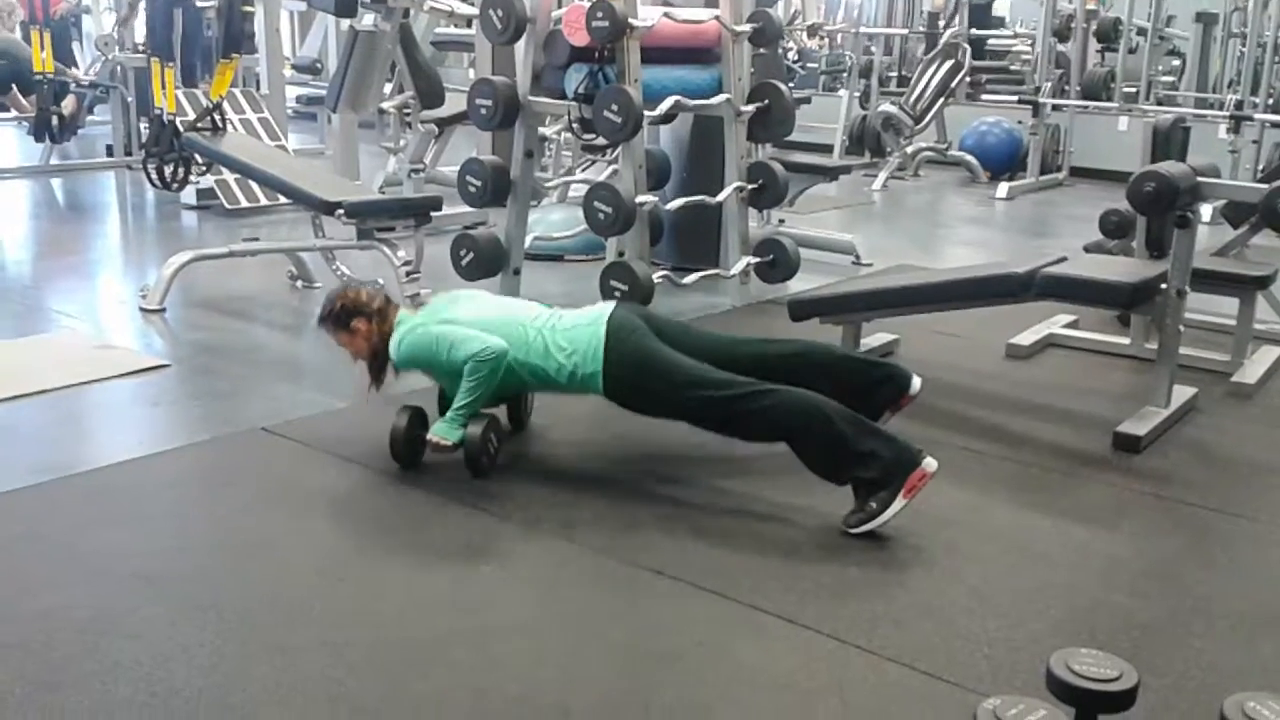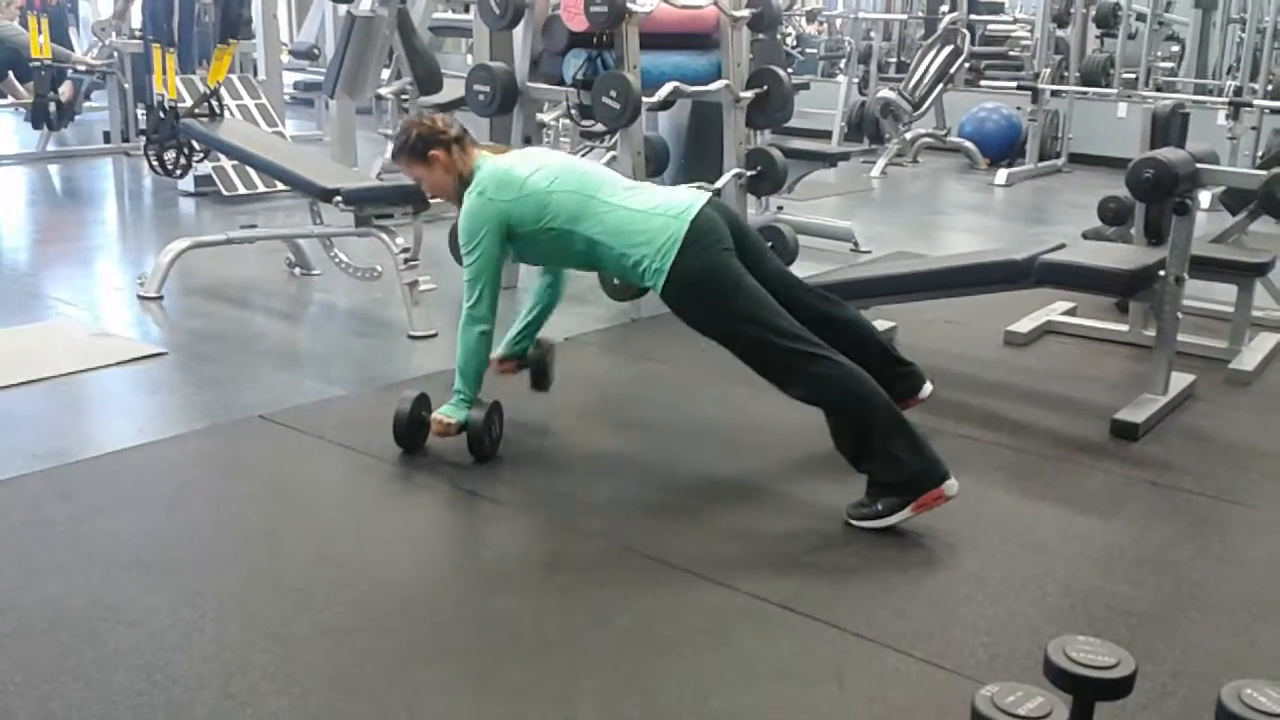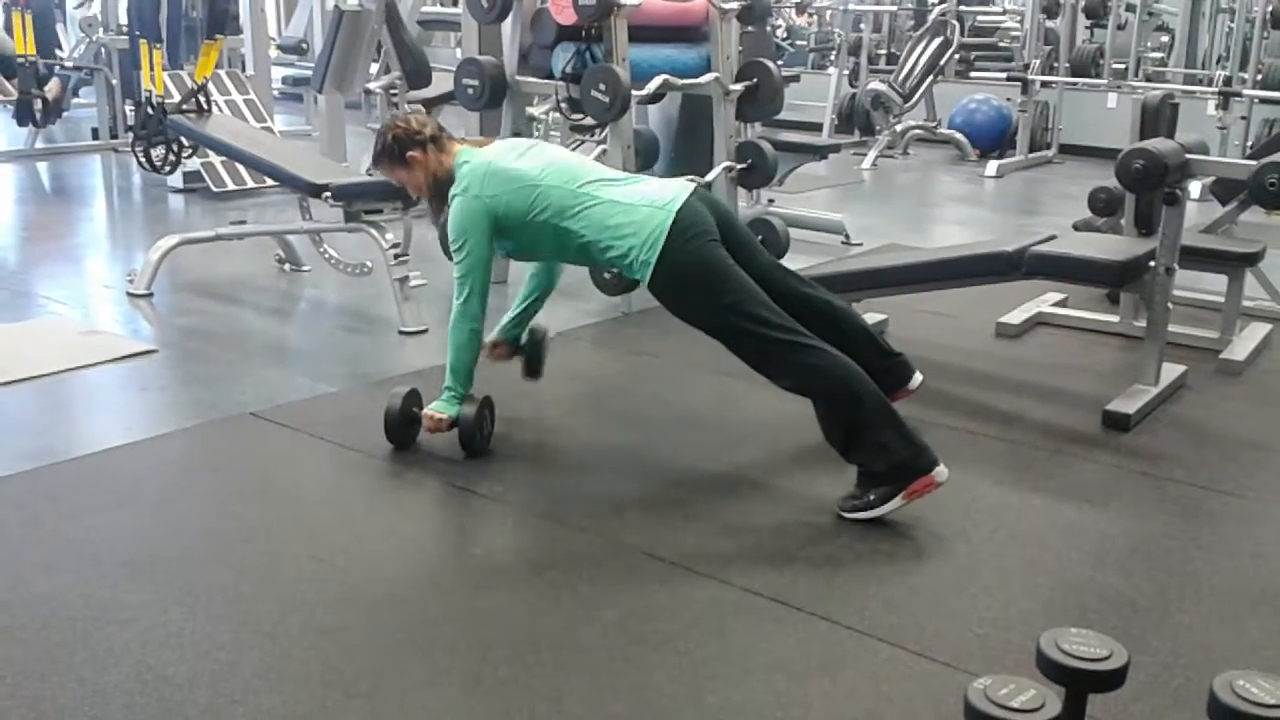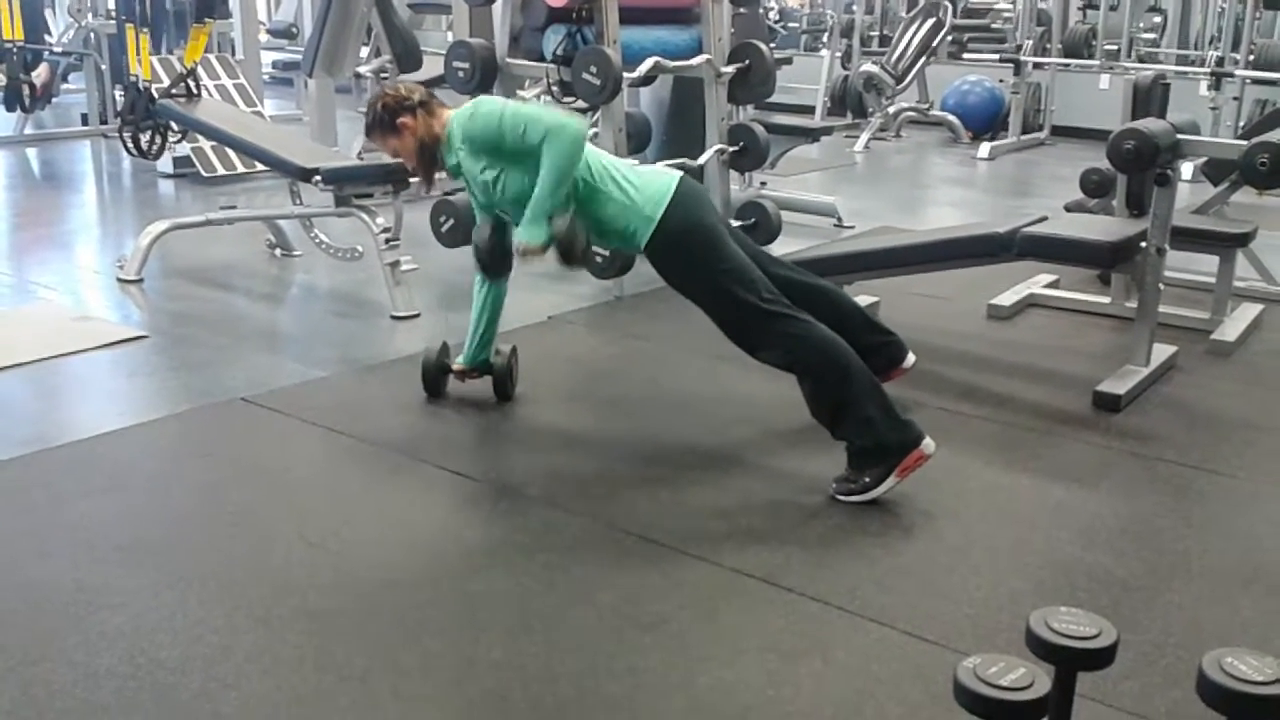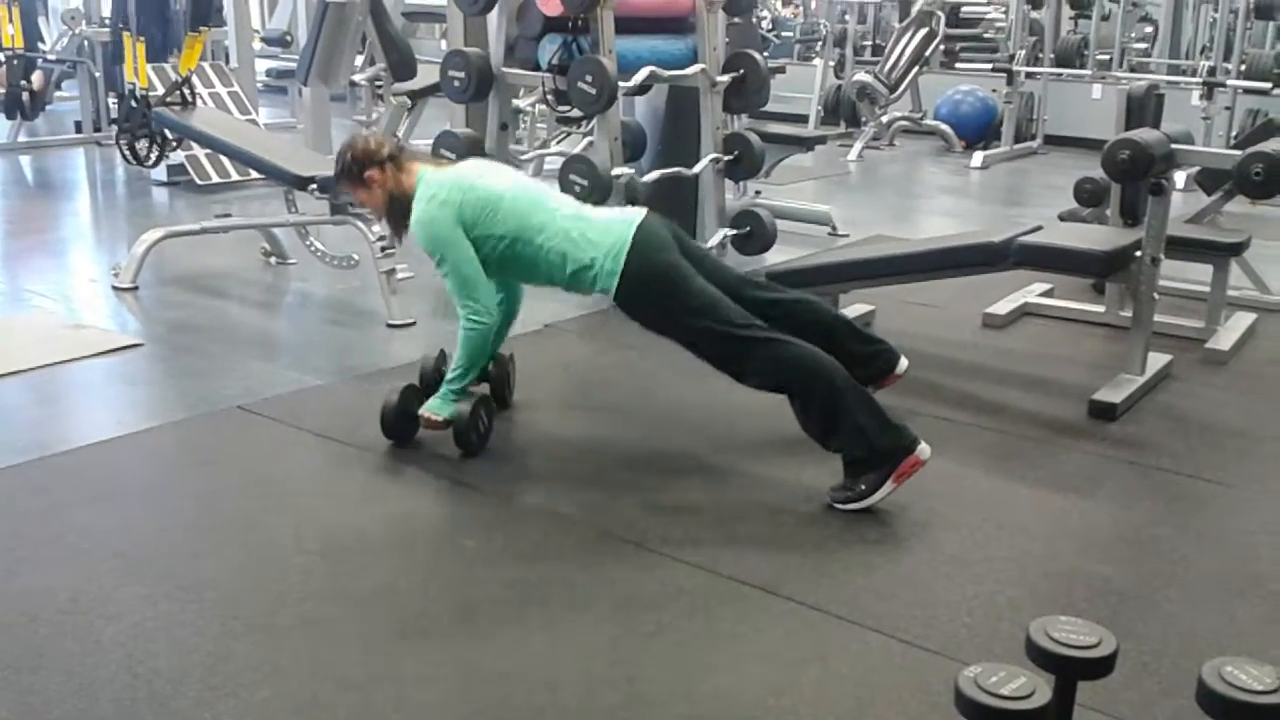
dt=1s
person 1, frame 1
left shoulder: (406, 341)
right shoulder: (438, 306)
left elbow: (490, 352)
left wrist: (456, 421)
right wrist: (496, 392)
left hip: (608, 360)
right hip: (612, 321)
left knee: (745, 401)
right knee: (753, 358)
left ankle: (889, 465)
right ankle: (885, 383)
person 1, frame 2
left shoulder: (481, 205)
right shoulder: (522, 162)
left elbow: (478, 309)
right elbow: (553, 265)
left wrist: (463, 402)
right wrist: (513, 347)
left hip: (681, 258)
right hip: (699, 213)
left knee: (799, 357)
right knee: (804, 305)
left ankle: (913, 478)
right ankle: (901, 382)
person 1, frame 3
left shoulder: (469, 197)
right shoulder: (508, 148)
left elbow: (468, 302)
right elbow: (559, 236)
left wrist: (453, 397)
right wrist: (512, 331)
left hip: (666, 247)
right hip: (687, 203)
left knee: (784, 346)
right knee: (790, 294)
left ankle: (901, 467)
right ankle: (891, 374)
person 1, frame 4
left shoulder: (473, 123)
right shoulder: (470, 162)
left elbow: (569, 130)
left wrist: (537, 224)
right wrist: (475, 354)
left hip: (661, 216)
right hip: (668, 205)
left knee: (773, 324)
right knee: (778, 284)
left ankle: (890, 446)
right ankle: (884, 355)
person 1, frame 5
left shoulder: (431, 214)
right shoulder: (464, 172)
left elbow: (479, 312)
right elbow: (504, 288)
left wrist: (449, 395)
right wrist: (478, 366)
left hip: (629, 269)
right hip: (640, 230)
left knee: (757, 347)
right knee: (762, 300)
left ankle: (885, 452)
right ankle: (876, 363)
